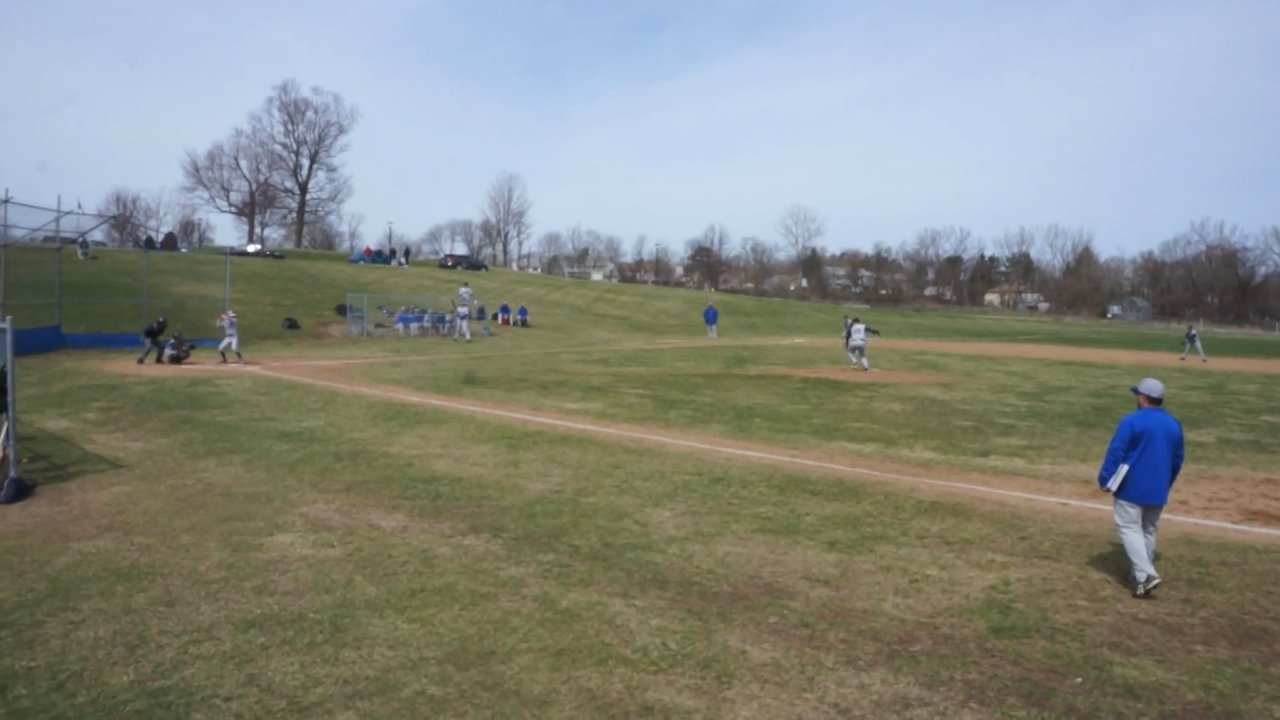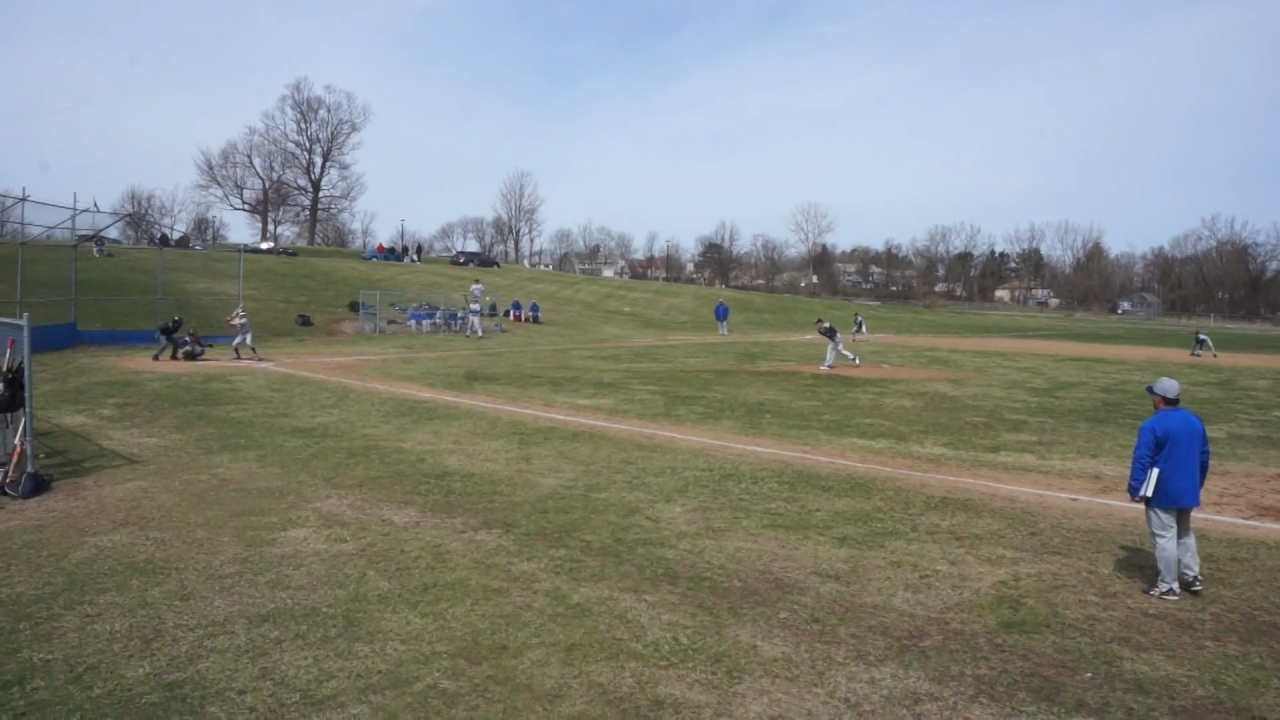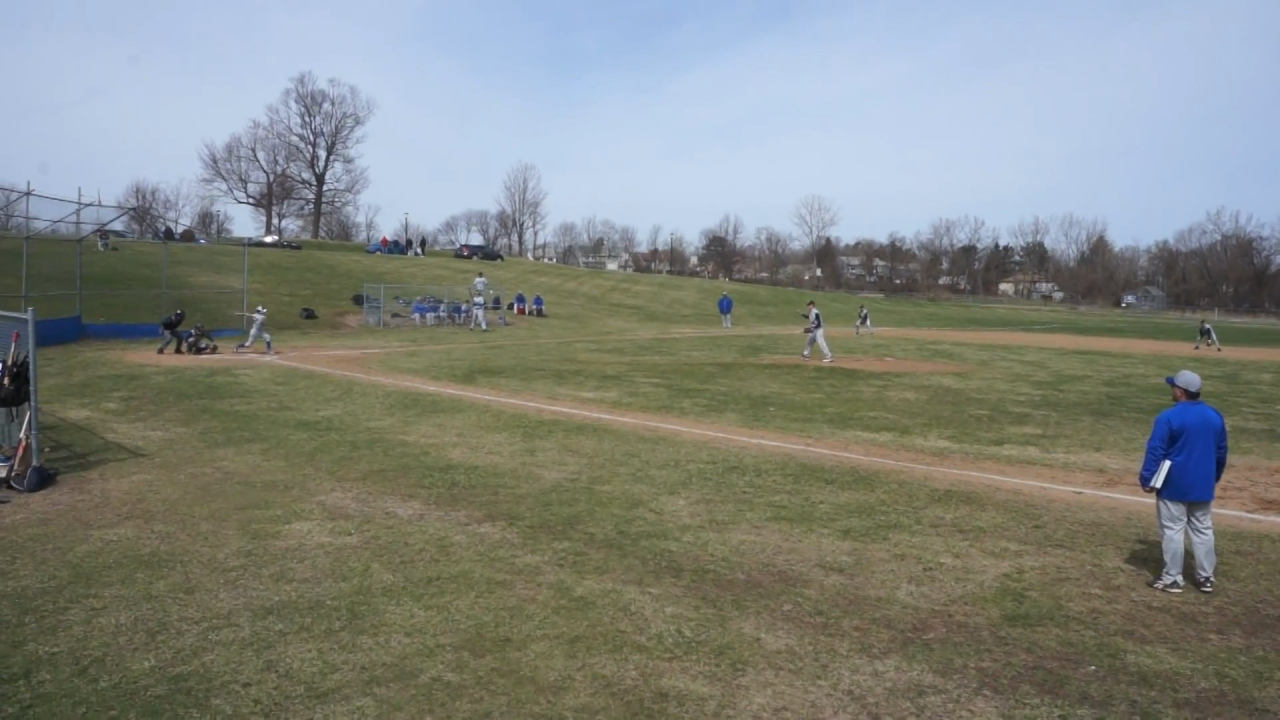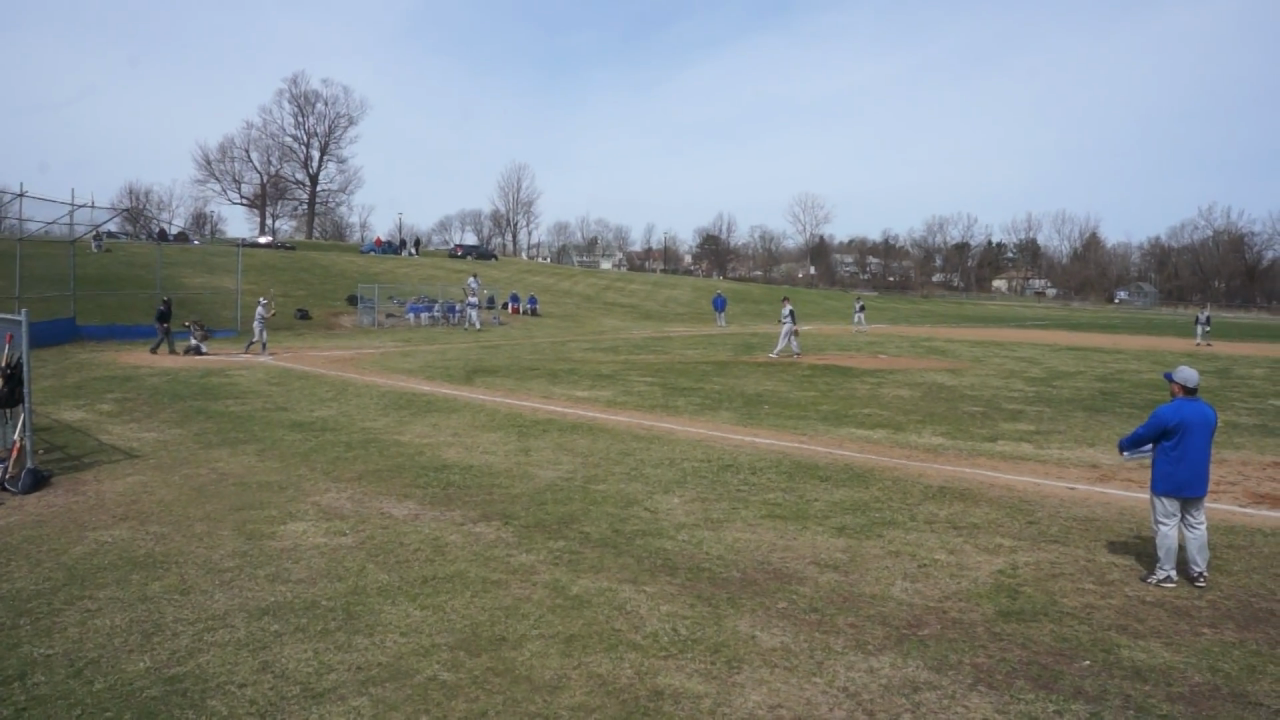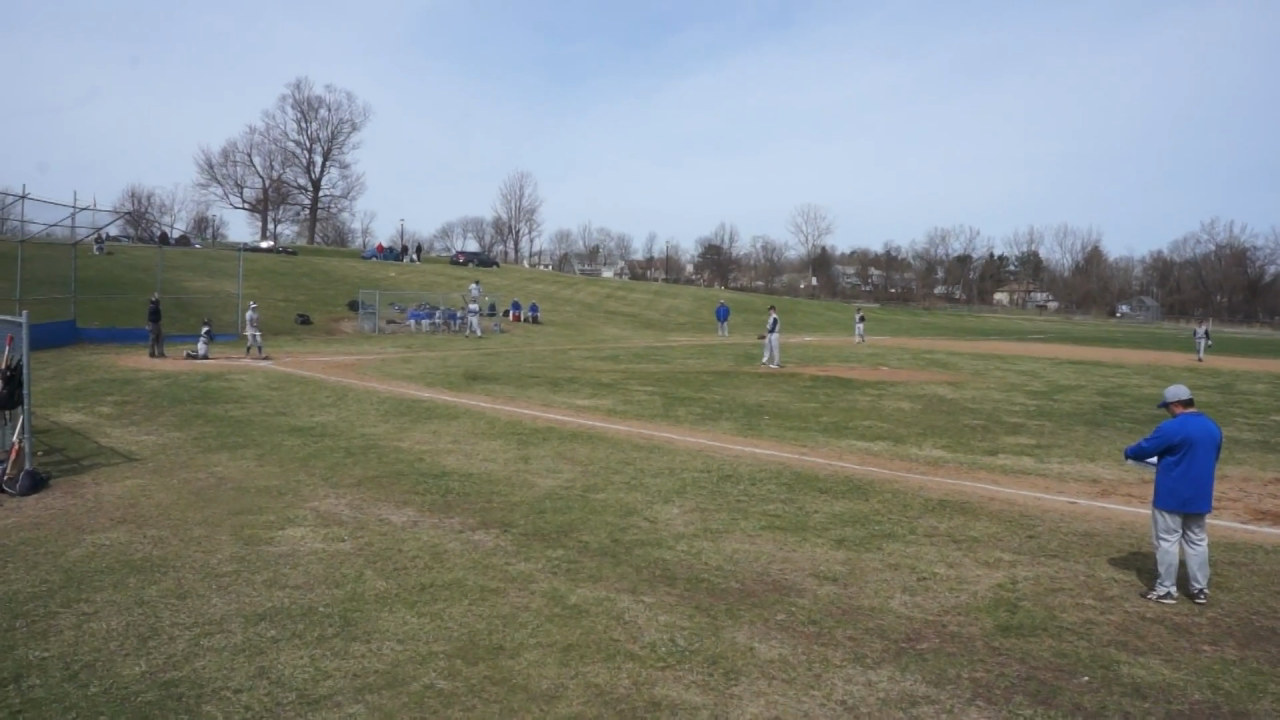
dt=0.7s
person 1, frame 1
left shoulder: (1132, 421)
right shoulder: (1174, 424)
left elbow: (1116, 452)
right elbow: (1178, 458)
left wrist: (1105, 479)
right wrist: (1168, 481)
left hip: (1131, 487)
right hip: (1158, 490)
left knee: (1130, 530)
right knee: (1148, 532)
left ankle: (1147, 576)
right ankle: (1141, 574)
person 1, frame 2
left shoulder: (1152, 425)
right shoulder: (1195, 421)
left elbow: (1141, 460)
right elbow: (1204, 455)
left wrist: (1136, 489)
right wrist: (1198, 482)
left hip: (1162, 492)
right hip: (1188, 490)
left knee: (1164, 537)
right knee: (1184, 534)
left ankle: (1168, 586)
right ankle: (1192, 577)
person 1, frame 3
left shoulder: (1169, 417)
right shoulder: (1215, 417)
left elbow: (1155, 451)
right elbow: (1222, 451)
left wrist: (1146, 479)
right wrist: (1215, 476)
left hip: (1174, 486)
right hip: (1203, 486)
left knee: (1172, 531)
right knee: (1203, 530)
left ankle: (1172, 579)
right ankle: (1206, 578)
person 1, frame 4
left shoulder: (1166, 412)
right shoulder: (1209, 412)
left elbow: (1142, 436)
left wrist: (1123, 445)
left hip: (1168, 481)
right hip: (1197, 481)
left knee: (1166, 526)
right knee: (1196, 526)
left ankle: (1166, 574)
right ankle: (1199, 572)
person 1, frame 5
left shoulder: (1171, 428)
right shoulder: (1213, 428)
left elbow: (1144, 449)
left wrist: (1128, 452)
left hip: (1171, 497)
right hip: (1200, 496)
left knee: (1167, 542)
right knee: (1197, 541)
left ankle: (1166, 590)
right ankle: (1200, 589)
